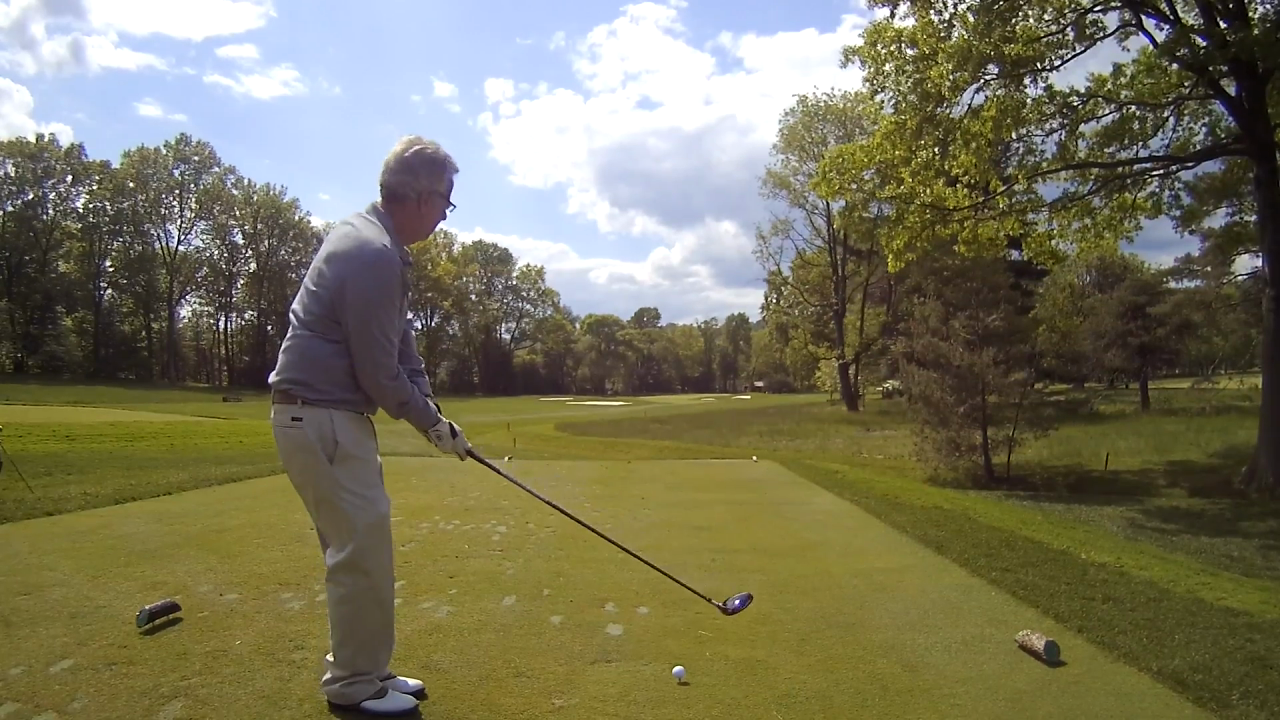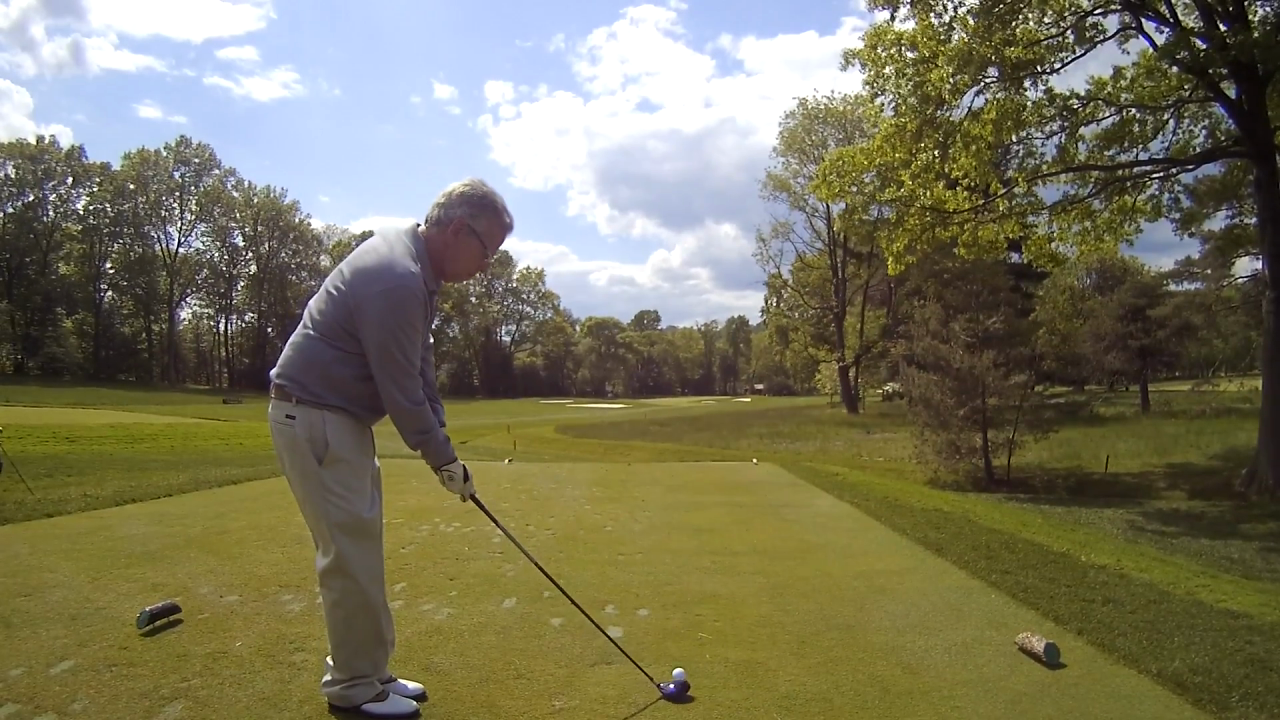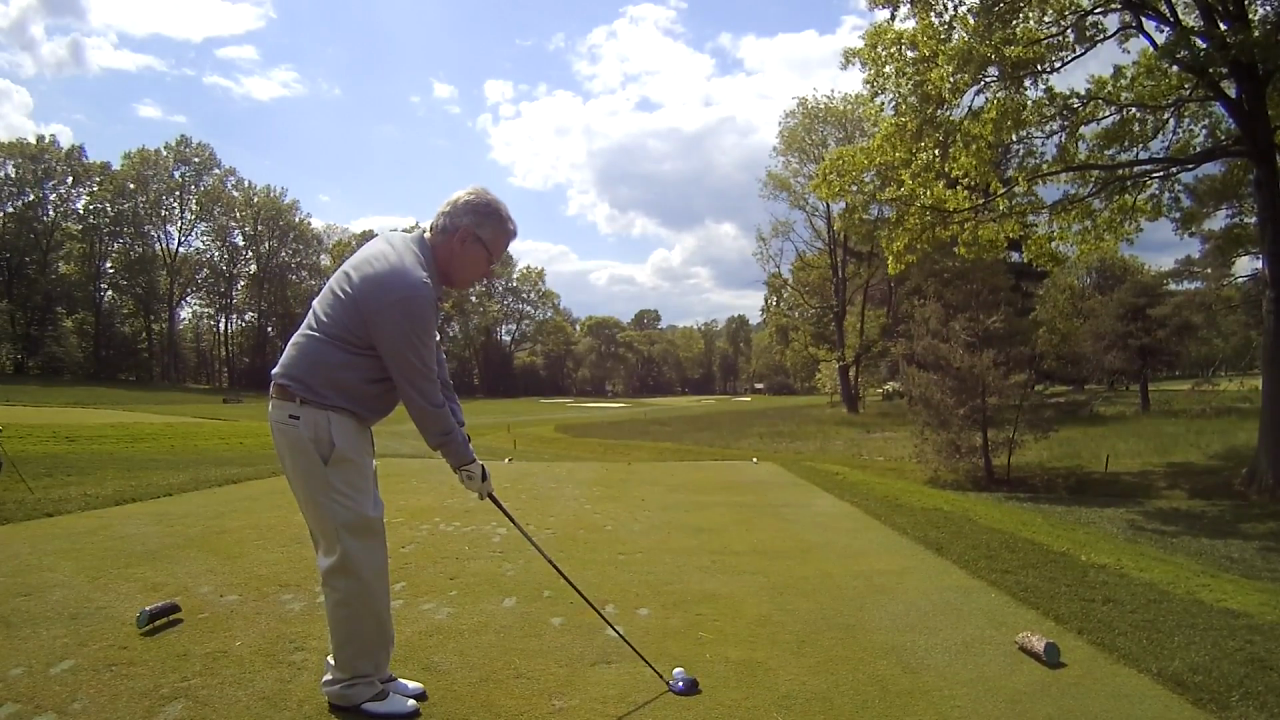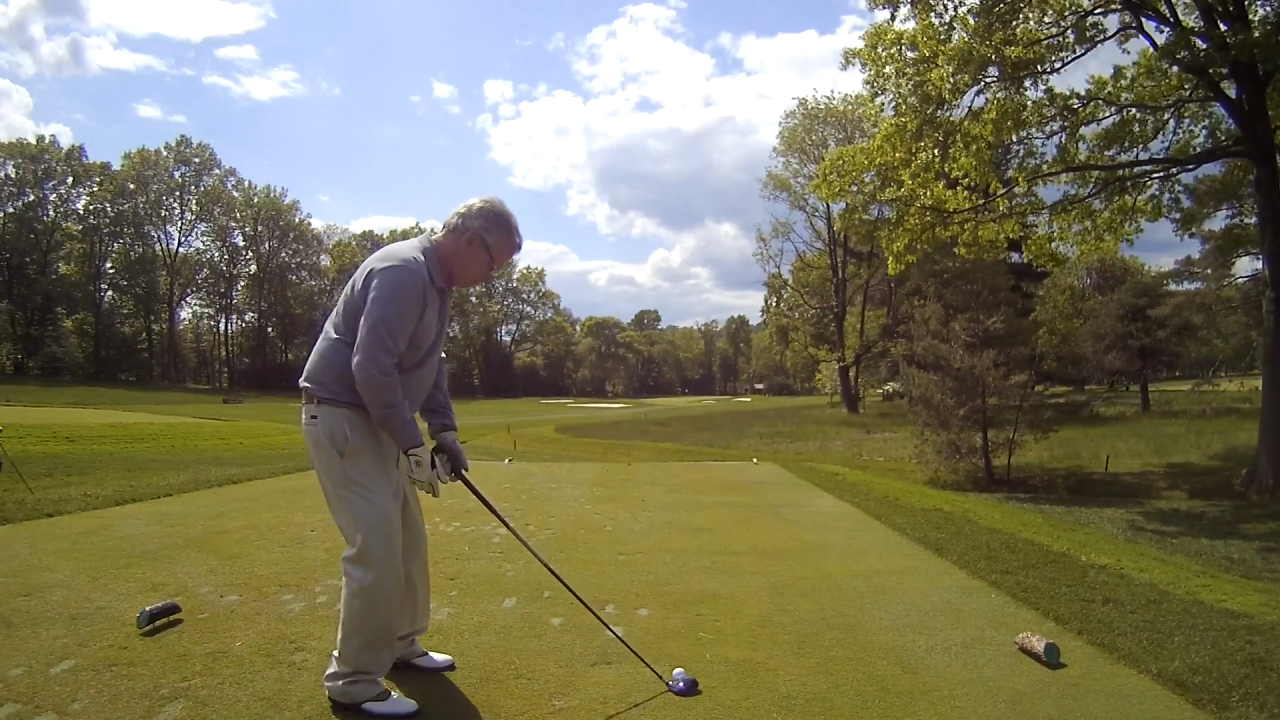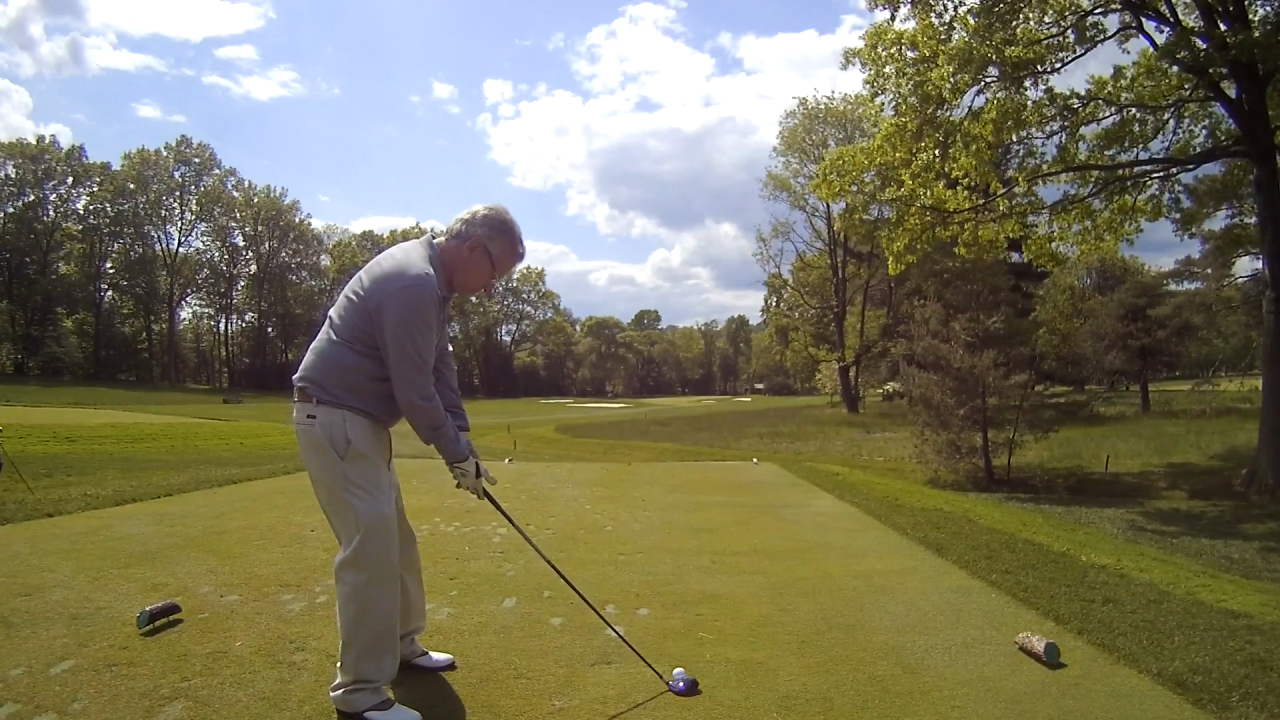
dt=1s
person 1, frame 1
left shoulder: (376, 244)
right shoulder: (373, 257)
left elbow: (399, 343)
right elbow: (380, 373)
left wrist: (430, 406)
right wrist: (426, 421)
left hip: (335, 414)
right hip: (318, 417)
left knee: (362, 543)
right knee: (362, 546)
left ankle: (364, 667)
person 1, frame 2
left shoulder: (412, 260)
right shoulder: (396, 281)
left elbow: (420, 366)
right elbow: (400, 390)
left wrist: (442, 444)
right wrist: (442, 458)
left hip: (338, 415)
right hip: (314, 416)
left knee: (361, 546)
right knee: (350, 551)
left ankle: (366, 670)
person 1, frame 3
left shoulder: (404, 249)
right shoulder: (408, 288)
left elbow: (432, 366)
right elbow: (420, 392)
left wrist: (460, 438)
right wrist: (463, 459)
left hip: (330, 414)
right hip: (314, 416)
left knee: (360, 545)
right knee: (353, 549)
left ankle: (365, 669)
person 1, frame 4
left shoulder: (435, 281)
right shoulder: (402, 272)
left elbow: (428, 365)
right elbow: (370, 369)
left wrist: (444, 429)
right wrist: (414, 445)
left hip: (378, 422)
right hip: (343, 417)
left knee: (406, 538)
right knee: (376, 545)
left ankle: (400, 643)
person 1, frame 5
left shoulder: (429, 275)
right shoulder: (413, 283)
left elbow: (440, 363)
right elbow: (414, 389)
left wrist: (461, 433)
right wrist: (456, 455)
left hip: (360, 418)
right hip: (334, 417)
left knee: (394, 538)
right knee: (369, 547)
left ankle: (400, 645)
